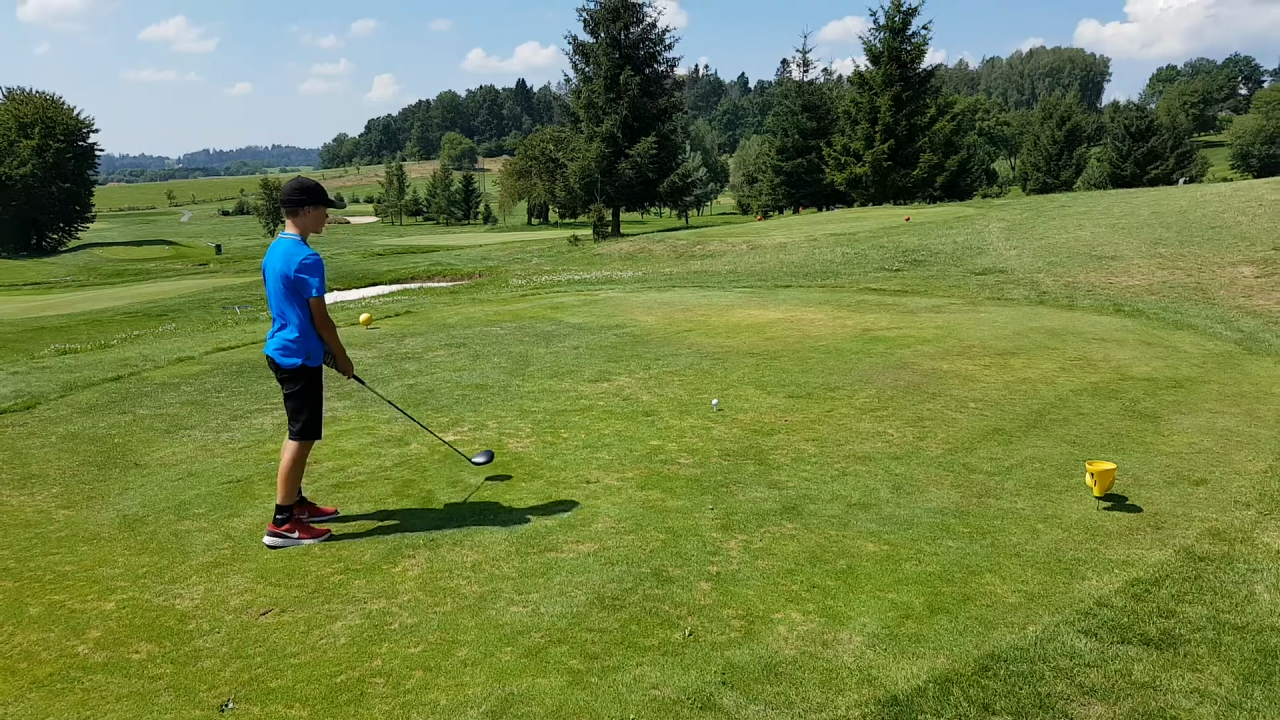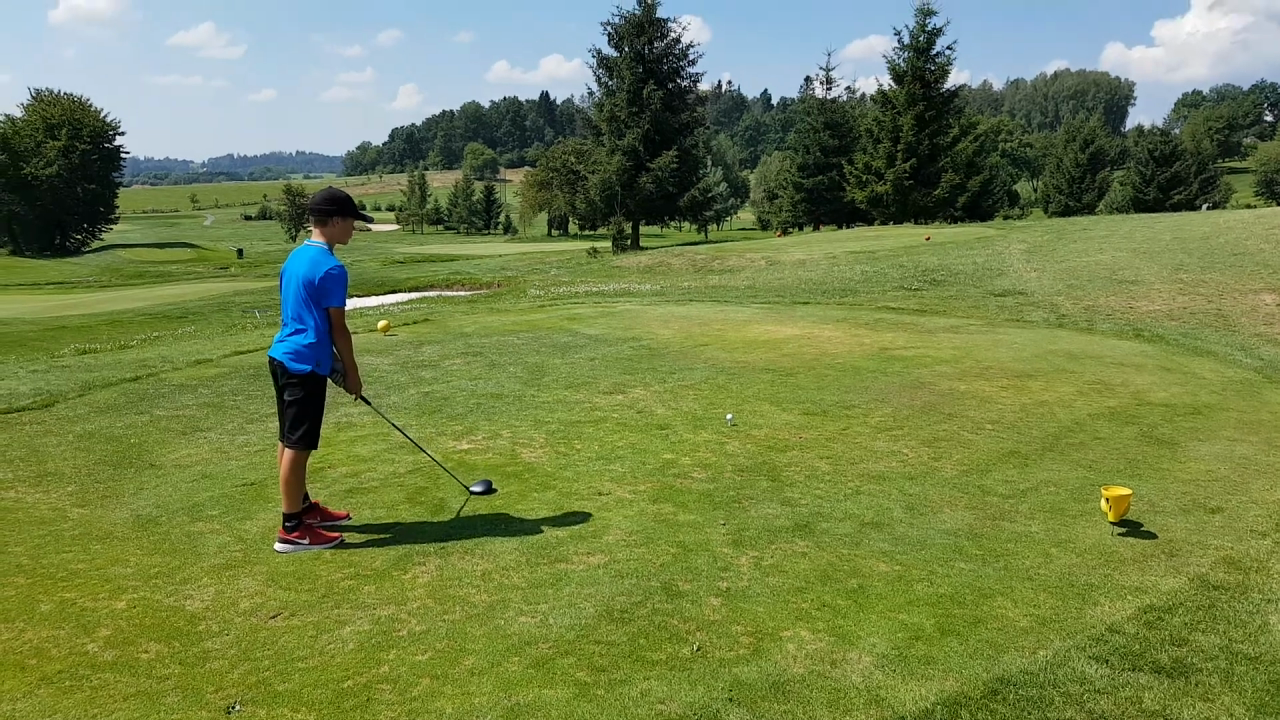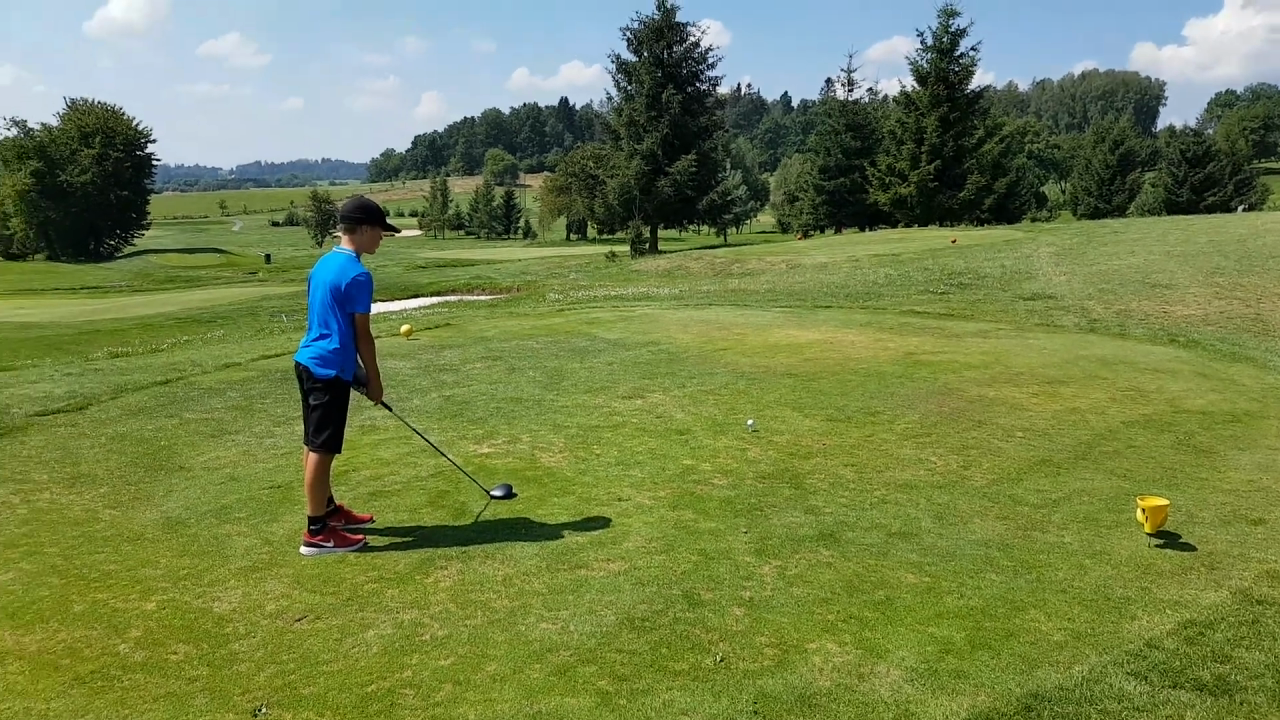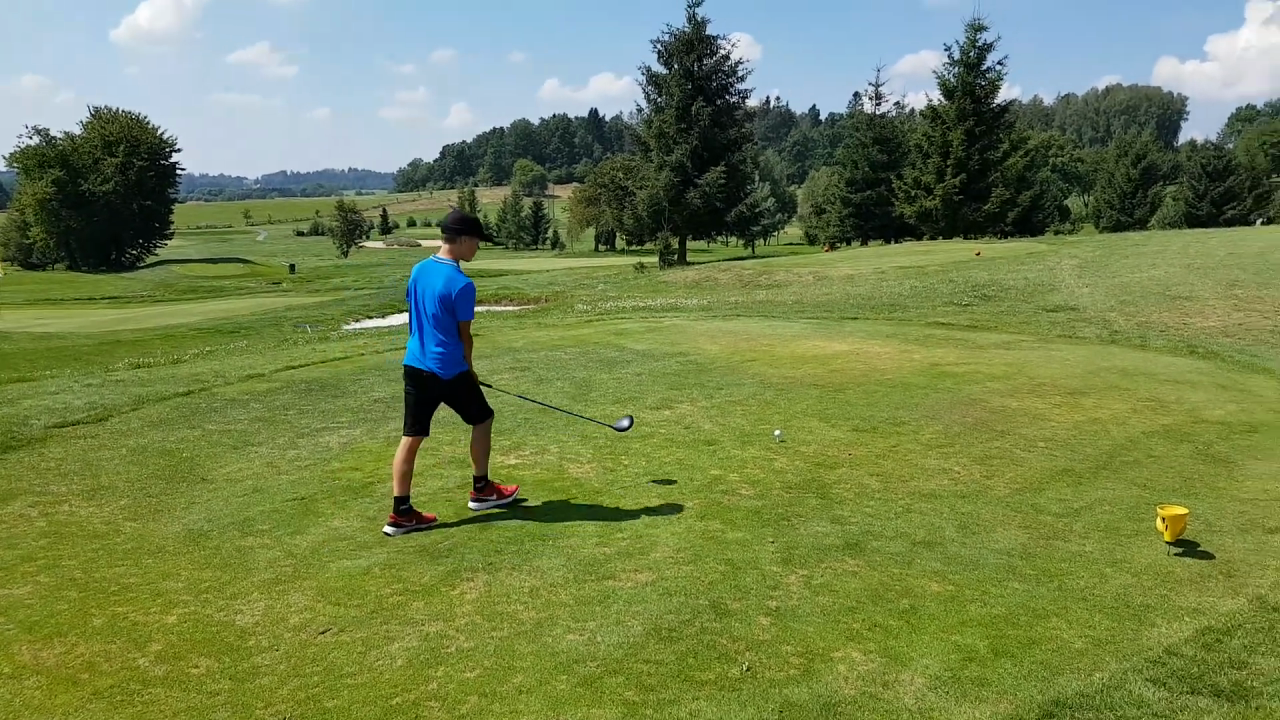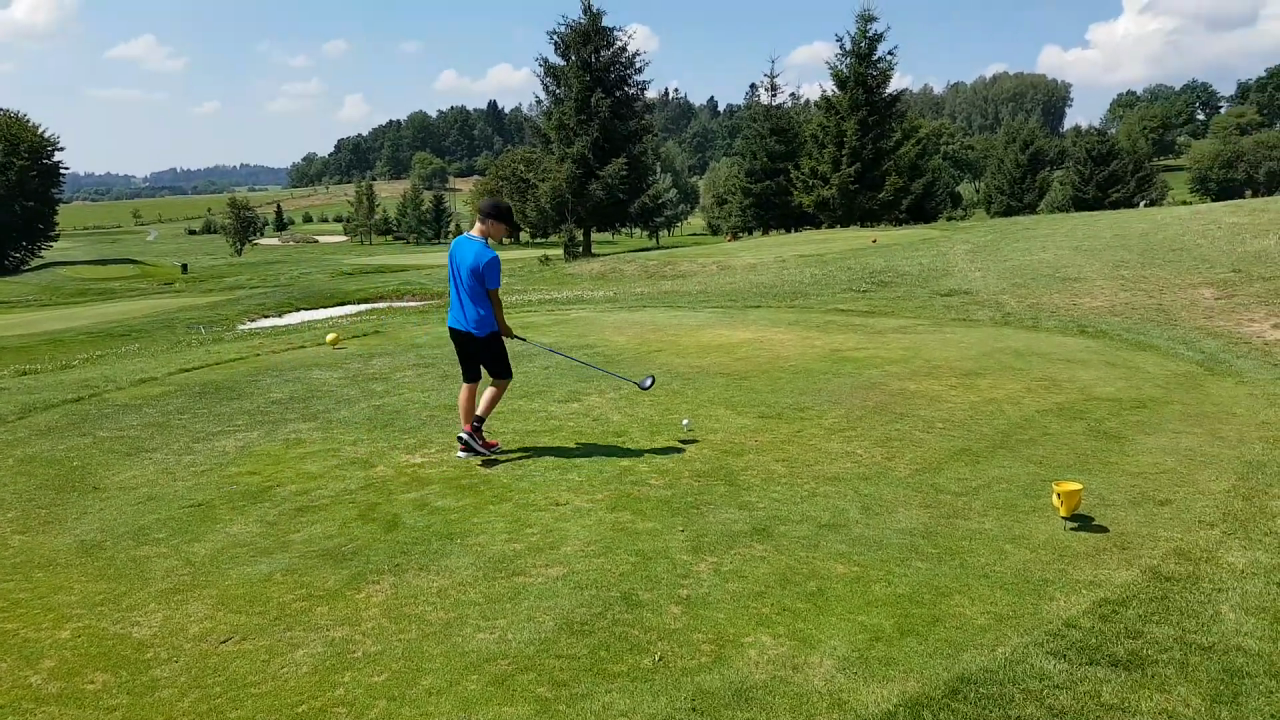
dt=1s
person 1, frame 1
left shoulder: (275, 251)
right shoulder: (306, 258)
right elbow: (320, 318)
left wrist: (324, 350)
right wrist: (341, 356)
left hip: (282, 350)
right hip: (299, 356)
left knee: (299, 433)
right knee: (301, 437)
left ankle: (295, 502)
right ankle: (281, 523)
person 1, frame 2
left shoulder: (295, 257)
right shoulder: (330, 268)
right elbow: (337, 328)
left wrist: (333, 361)
right wrist: (351, 371)
left hip: (283, 356)
right hip: (305, 364)
left knee: (290, 441)
right knee: (297, 446)
left ankle: (303, 507)
right ankle: (291, 529)
person 1, frame 3
left shoulder: (323, 263)
right shoulder: (357, 274)
right elbow: (362, 334)
left wrist: (356, 368)
right wrist: (373, 377)
left hip: (309, 361)
right hip: (329, 369)
left knee: (315, 446)
right knee: (321, 449)
left ankle: (328, 509)
right ankle: (316, 532)
person 1, frame 4
left shoulder: (418, 270)
right shoulder: (461, 284)
right elbow: (464, 334)
right wrist: (468, 369)
left hip: (414, 365)
right hip: (447, 369)
left knee: (412, 436)
right knee: (482, 421)
left ankle: (400, 512)
right ankle: (481, 490)
person 1, frame 5
left shoulder: (456, 244)
right shoulder: (488, 257)
right elbow: (494, 298)
right wrist: (503, 327)
left hip: (456, 325)
right hip: (482, 328)
left knee: (470, 381)
right knee: (502, 378)
left ankle: (470, 440)
right ankle: (472, 429)
